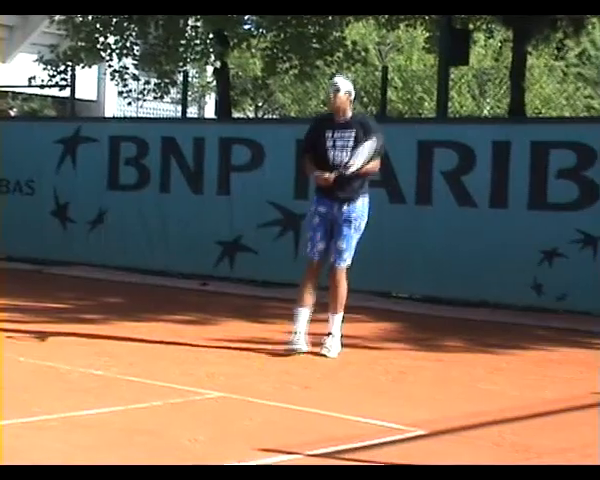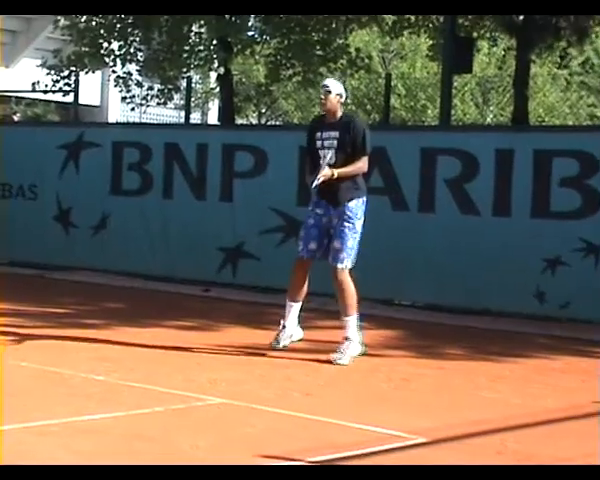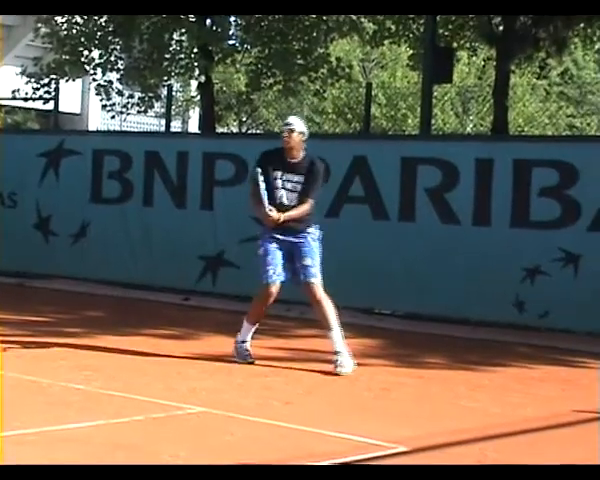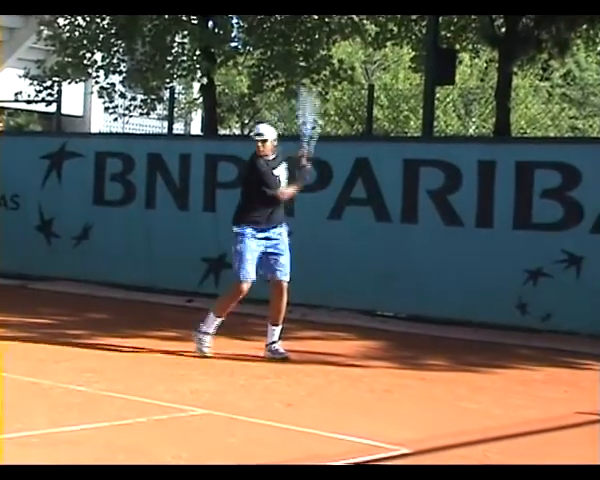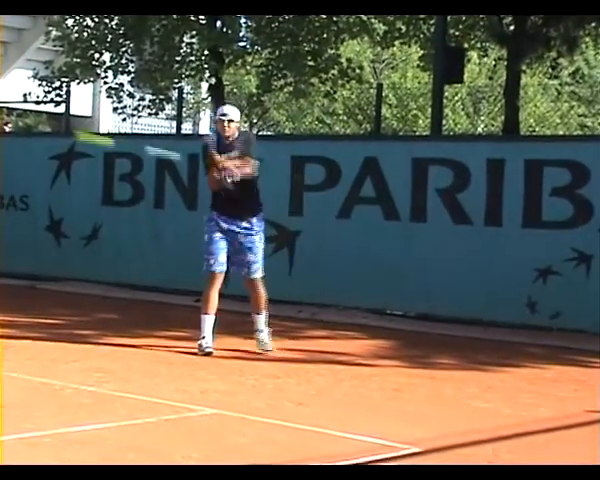
dt=0.4s
person 1, frame 1
left shoulder: (366, 125)
right shoulder: (319, 124)
left elbow: (376, 162)
right elbow: (308, 159)
left wrist: (361, 168)
right wrist: (317, 174)
left hip: (353, 205)
right hip: (324, 201)
left knee: (339, 269)
right knee: (314, 265)
left ankle: (333, 335)
right ankle: (299, 333)
person 1, frame 2
left shoulder: (353, 125)
right shoulder: (315, 126)
left elbow: (362, 165)
left wrist: (333, 172)
right wrist: (312, 174)
left hip: (348, 204)
right hip: (321, 203)
left knee: (340, 271)
right knee: (301, 264)
left ankle: (352, 339)
right ankle: (289, 327)
person 1, frame 3
left shoulder: (314, 166)
right shoulder: (267, 158)
left elbow: (307, 204)
right elbow: (255, 194)
left wrist: (284, 215)
right wrist: (266, 215)
left hip: (304, 234)
right hip: (273, 235)
left knee: (315, 290)
right knee: (270, 290)
left ankle: (342, 352)
right ankle: (243, 341)
person 1, frame 4
left shoulder: (277, 159)
right shoulder: (257, 165)
right elbow: (283, 195)
left wrist: (301, 165)
right wrist: (302, 177)
left hip: (276, 231)
right hip: (249, 231)
left knee: (281, 285)
right knee: (242, 288)
left ankle: (273, 343)
right ankle: (206, 330)
person 1, frame 5
left shoulder: (249, 141)
right shoulder: (212, 147)
left elbow: (251, 169)
right elbow: (214, 184)
left wrist: (227, 163)
right wrist: (217, 169)
left hip: (250, 220)
right hip: (220, 219)
left knee: (254, 278)
right knee: (215, 277)
left ankle: (262, 330)
right ankle: (206, 338)
